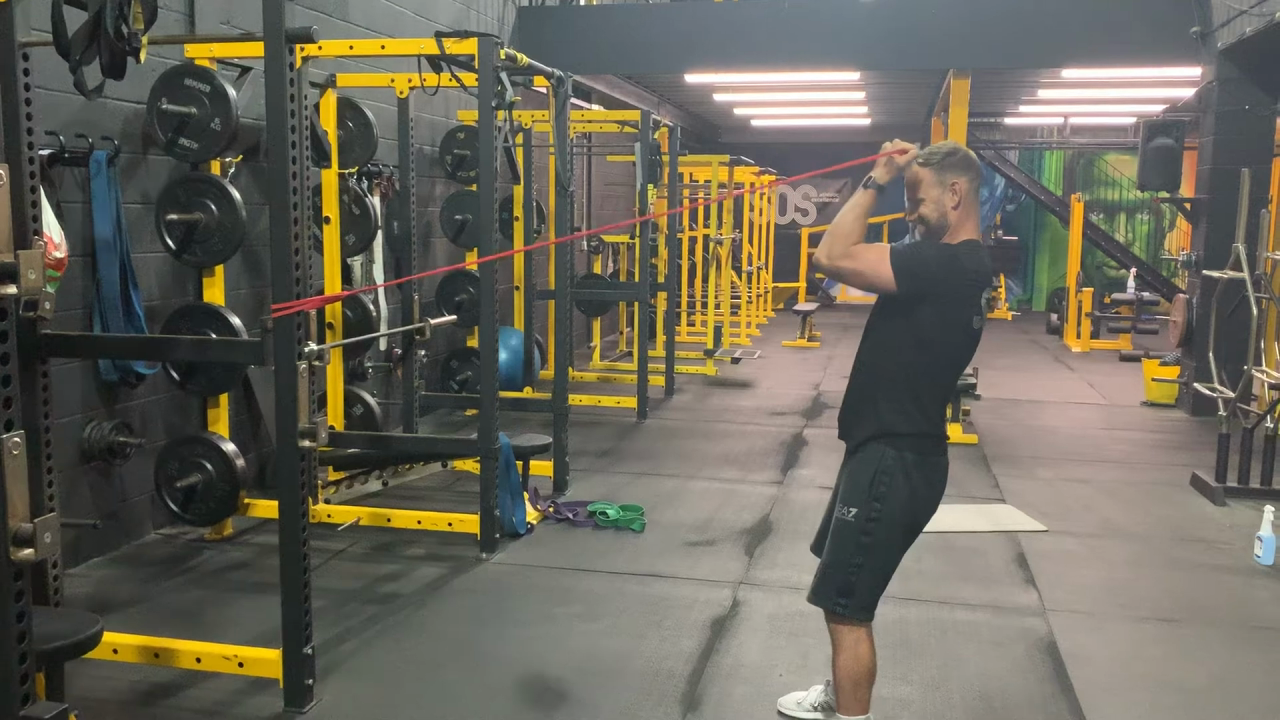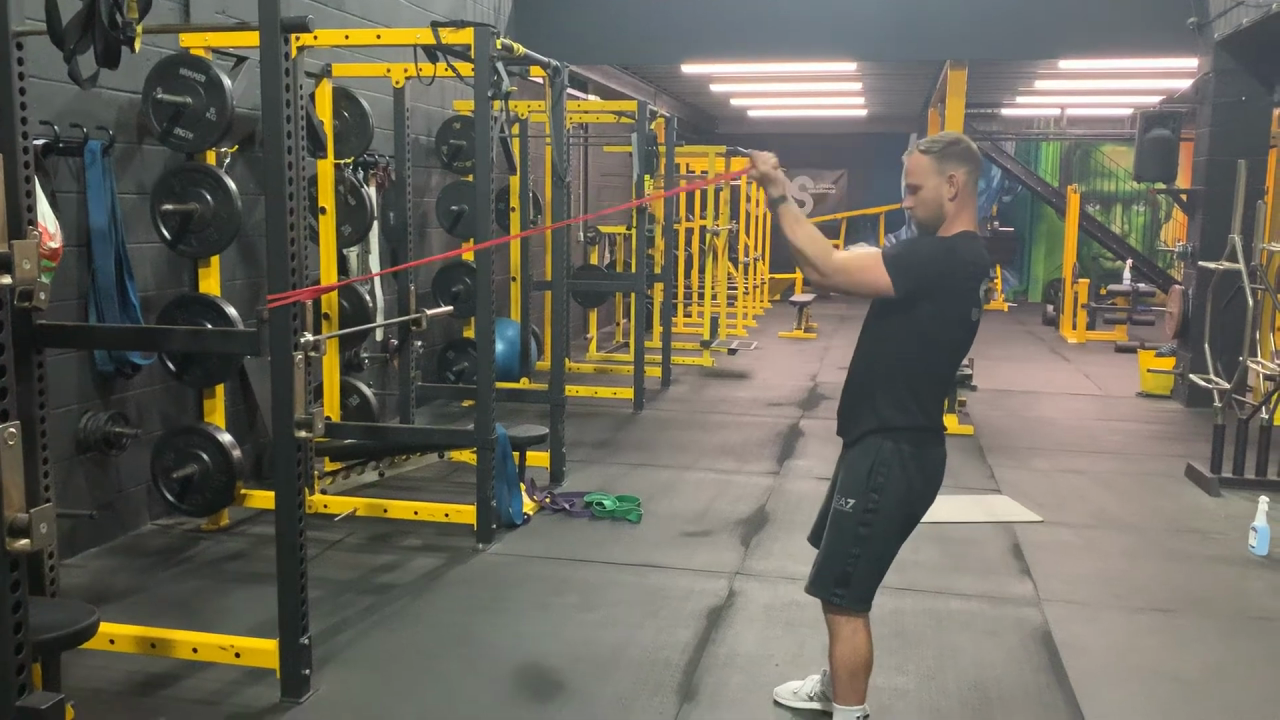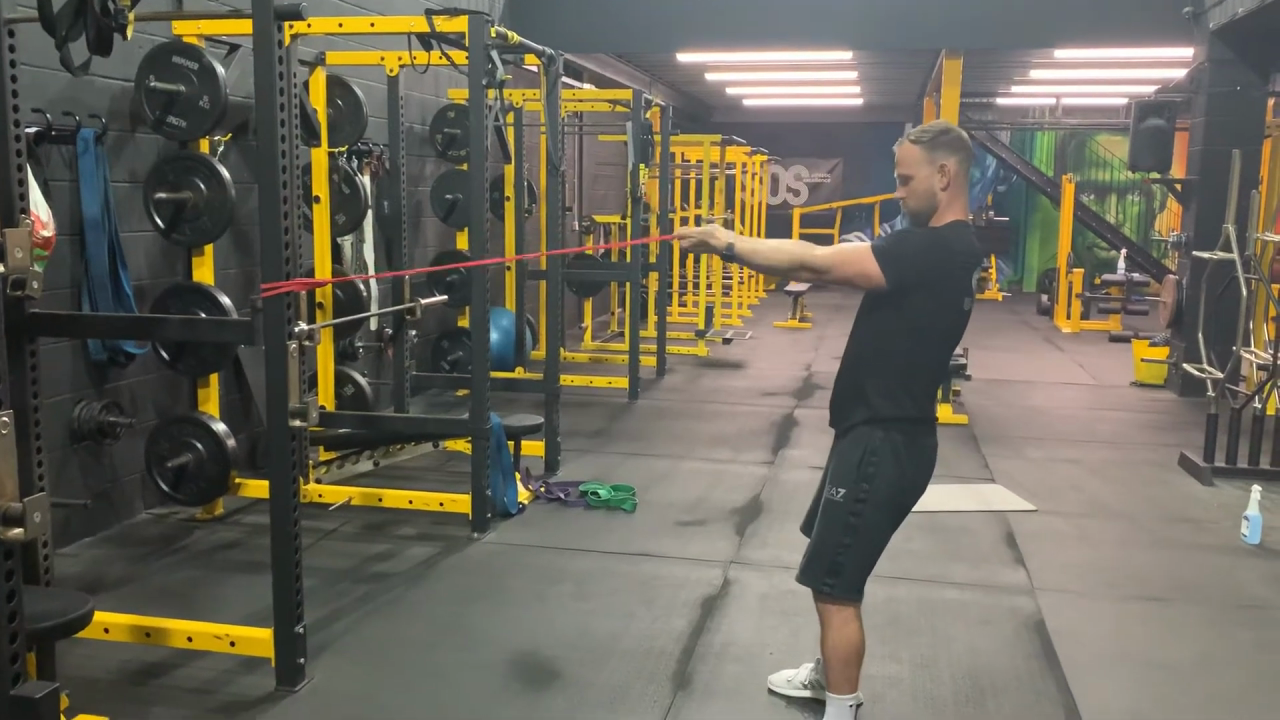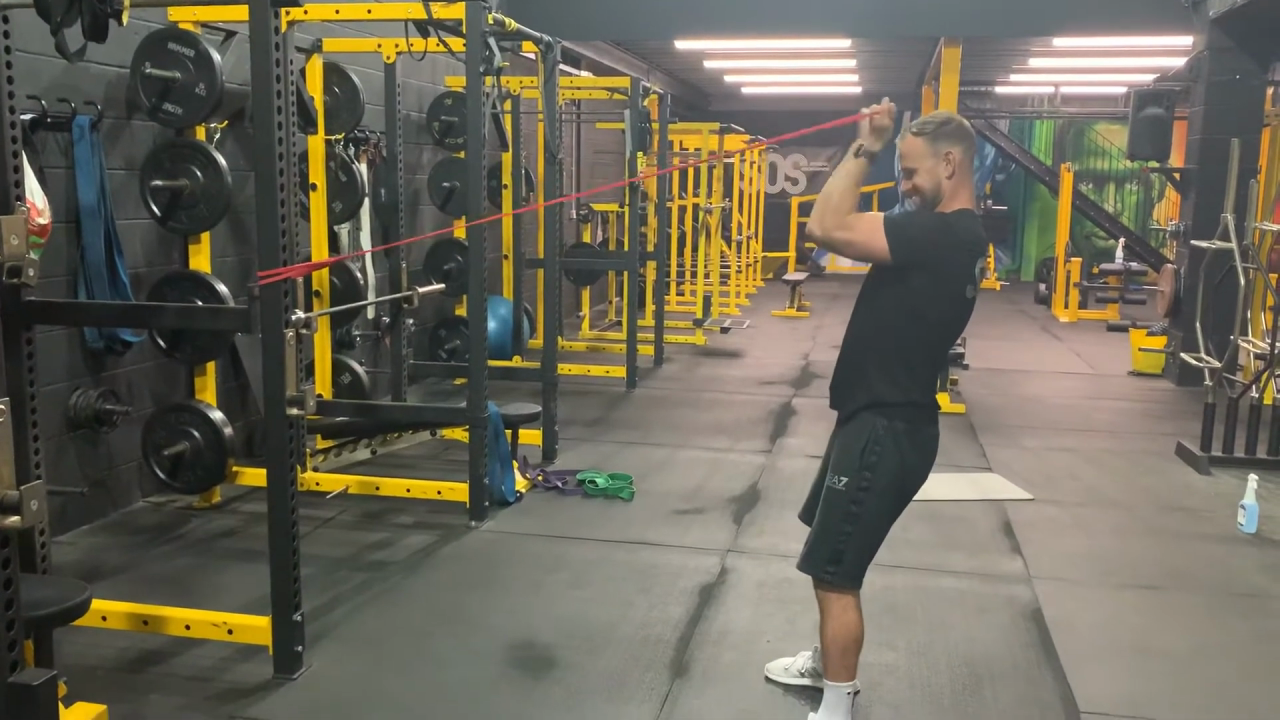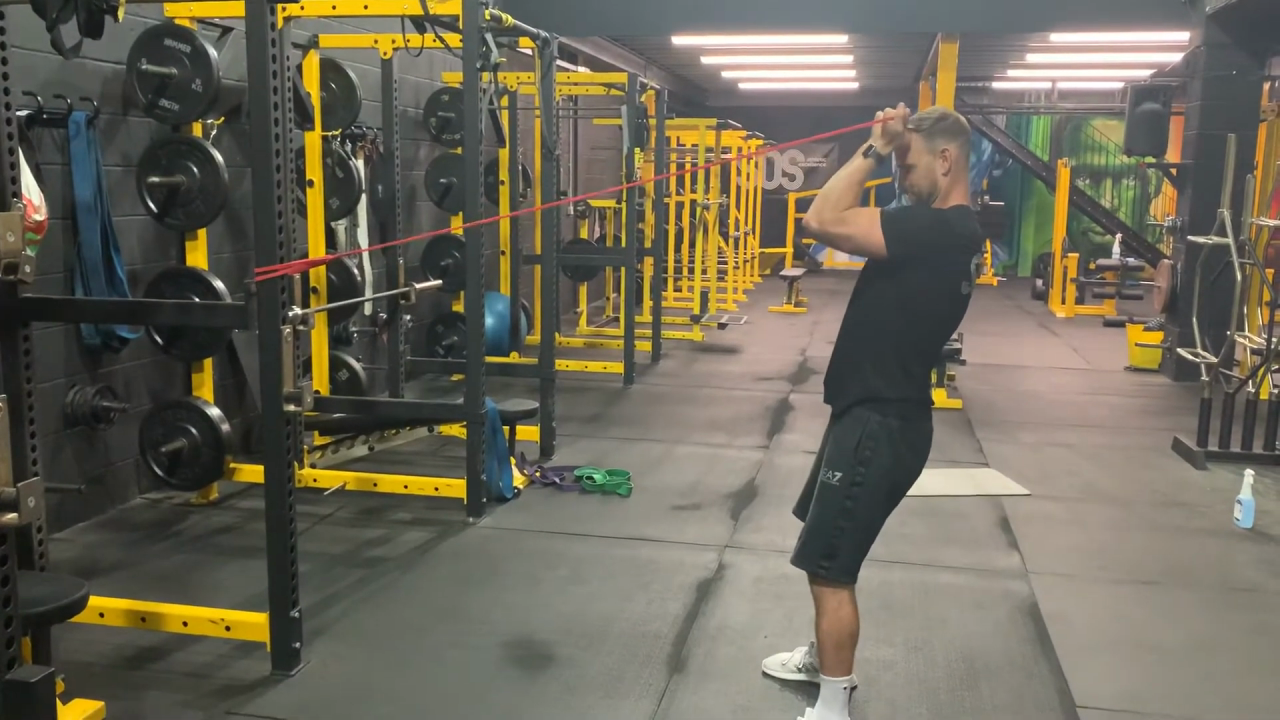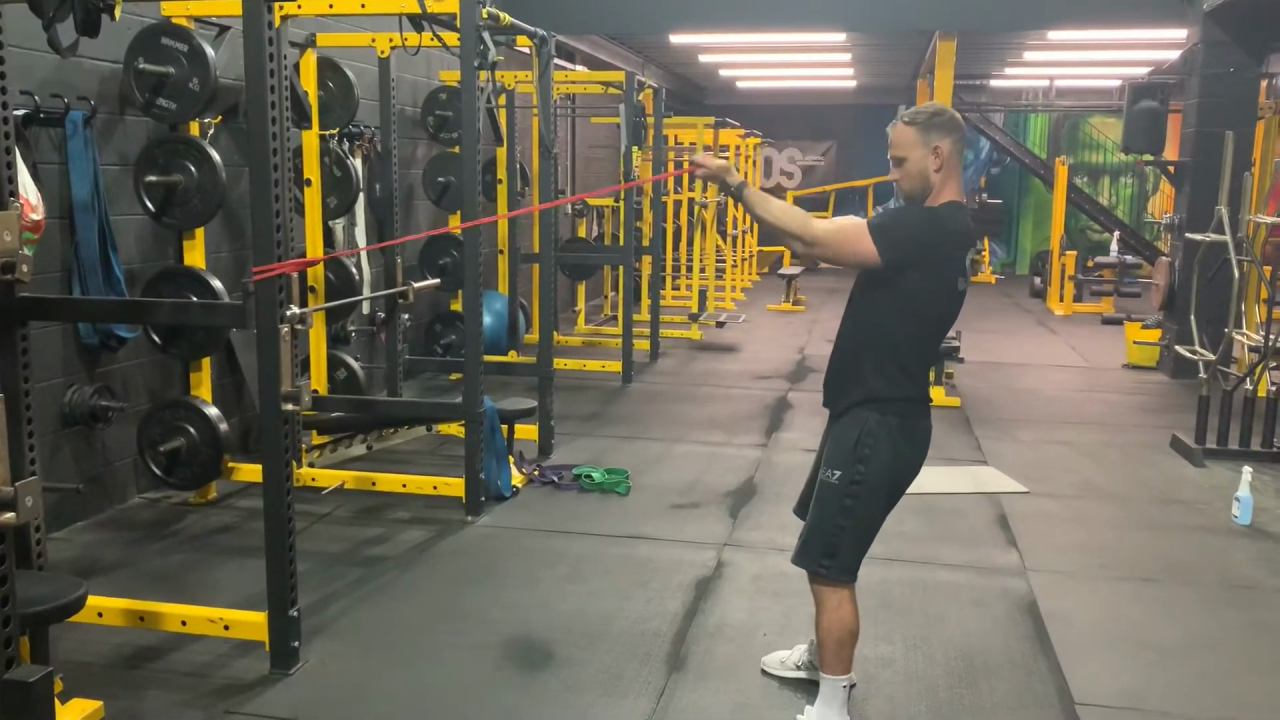
dt=0.7s
person 1, frame 1
left shoulder: (947, 266)
right shoulder: (956, 266)
left elbow: (833, 257)
left wrist: (876, 179)
left hip: (895, 461)
right hip: (892, 450)
left knee: (844, 605)
right knee: (843, 591)
person 1, frame 2
left shoulder: (942, 260)
right shoulder: (950, 255)
left elbow: (828, 269)
right elbow: (855, 269)
left wrist: (779, 196)
left hip: (892, 451)
right hip: (889, 440)
left knee: (842, 595)
right knee: (840, 582)
person 1, frame 3
left shoulder: (936, 250)
right shoulder: (941, 246)
left elbow: (818, 264)
right elbow: (842, 260)
left wrist: (728, 243)
left hip: (885, 442)
right hip: (883, 431)
left knee: (832, 584)
right knee: (833, 568)
person 1, frame 4
left shoulder: (943, 236)
right shoulder: (947, 233)
left elbow: (826, 229)
right elbow: (847, 230)
left wrist: (864, 149)
left hip: (887, 430)
right hip: (882, 417)
left knee: (834, 571)
right knee: (831, 557)
right ankle: (829, 663)
person 1, frame 5
left shoulder: (939, 230)
right shoulder: (946, 229)
left elbow: (823, 221)
right elbow: (843, 224)
left wrist: (873, 150)
left hip: (879, 423)
right hip: (876, 411)
left knee: (827, 567)
right knee: (827, 552)
right ankle: (826, 657)
person 1, frame 6
left shoulder: (930, 230)
right shoulder: (938, 226)
left elbow: (811, 239)
right elbow: (834, 235)
left wrist: (735, 182)
left hip: (880, 422)
right hip: (876, 410)
left knee: (828, 565)
right knee: (827, 551)
right ankle: (826, 656)
